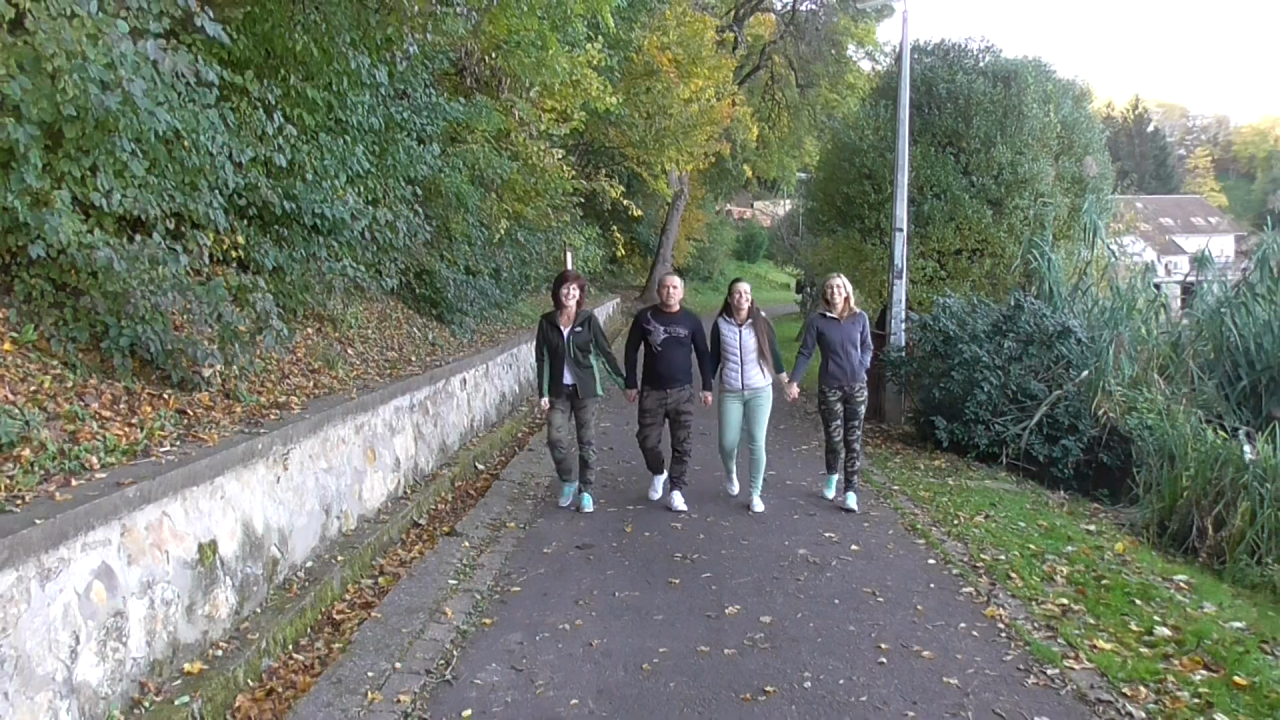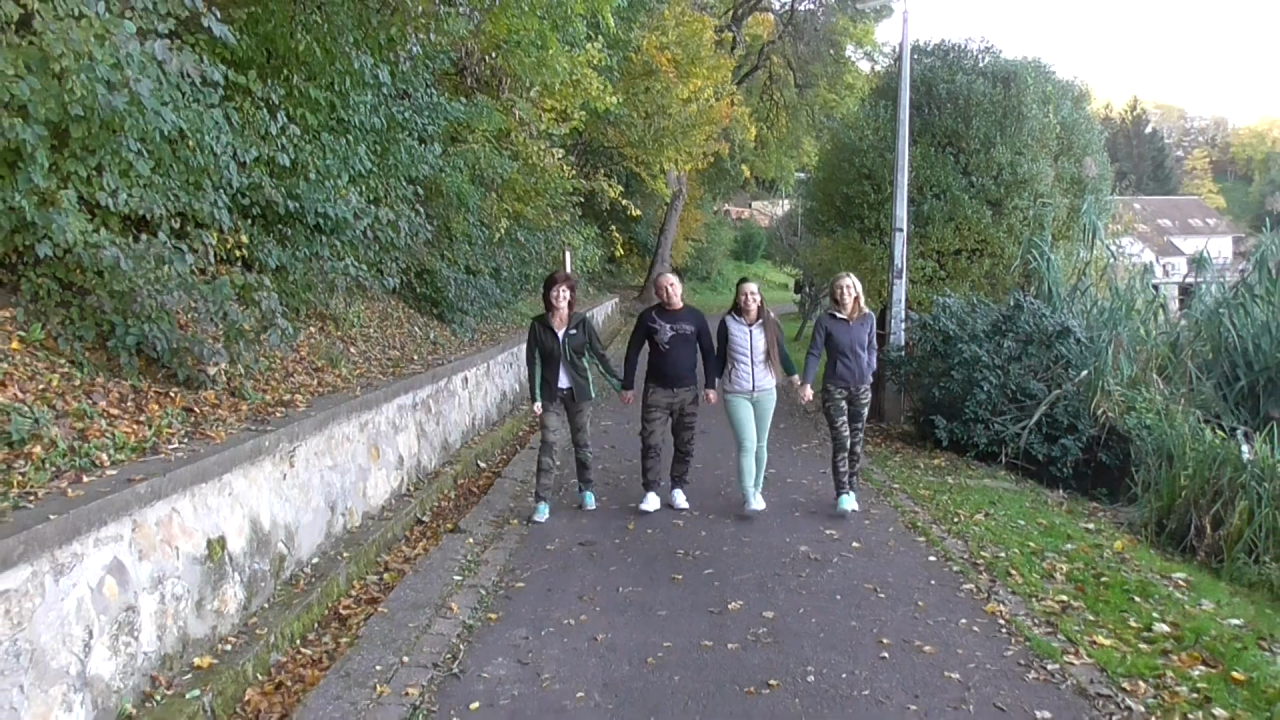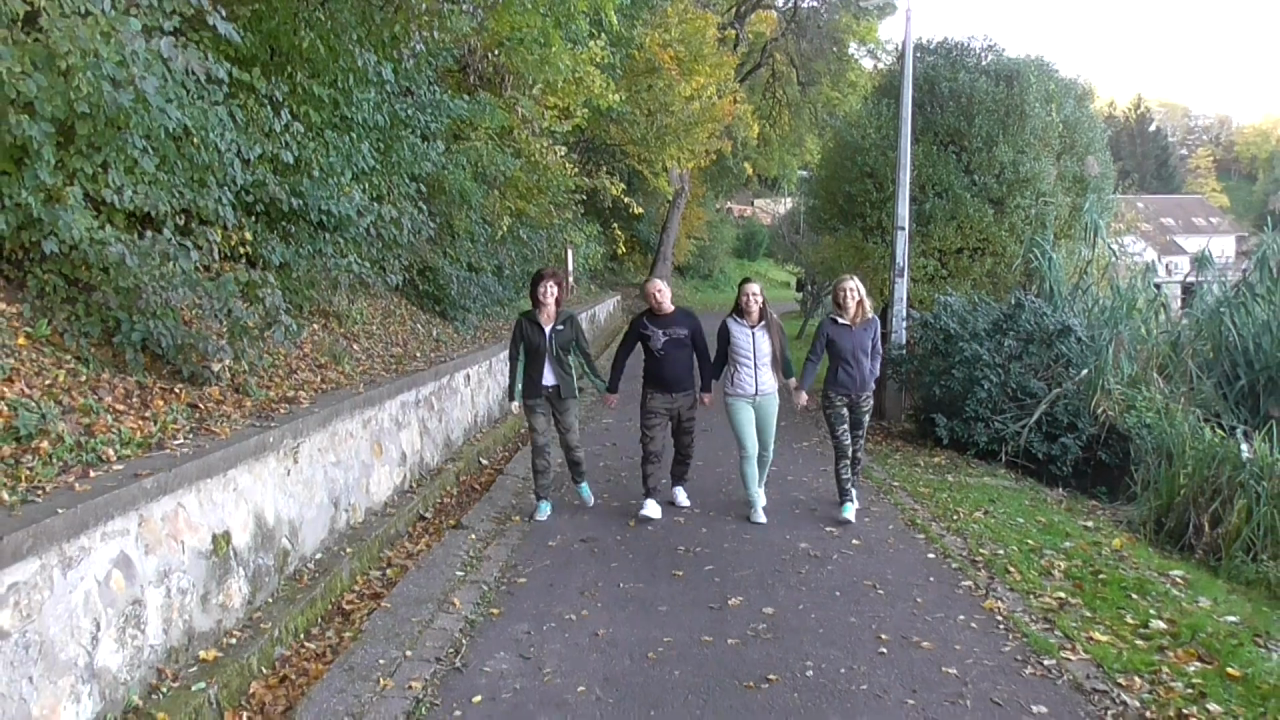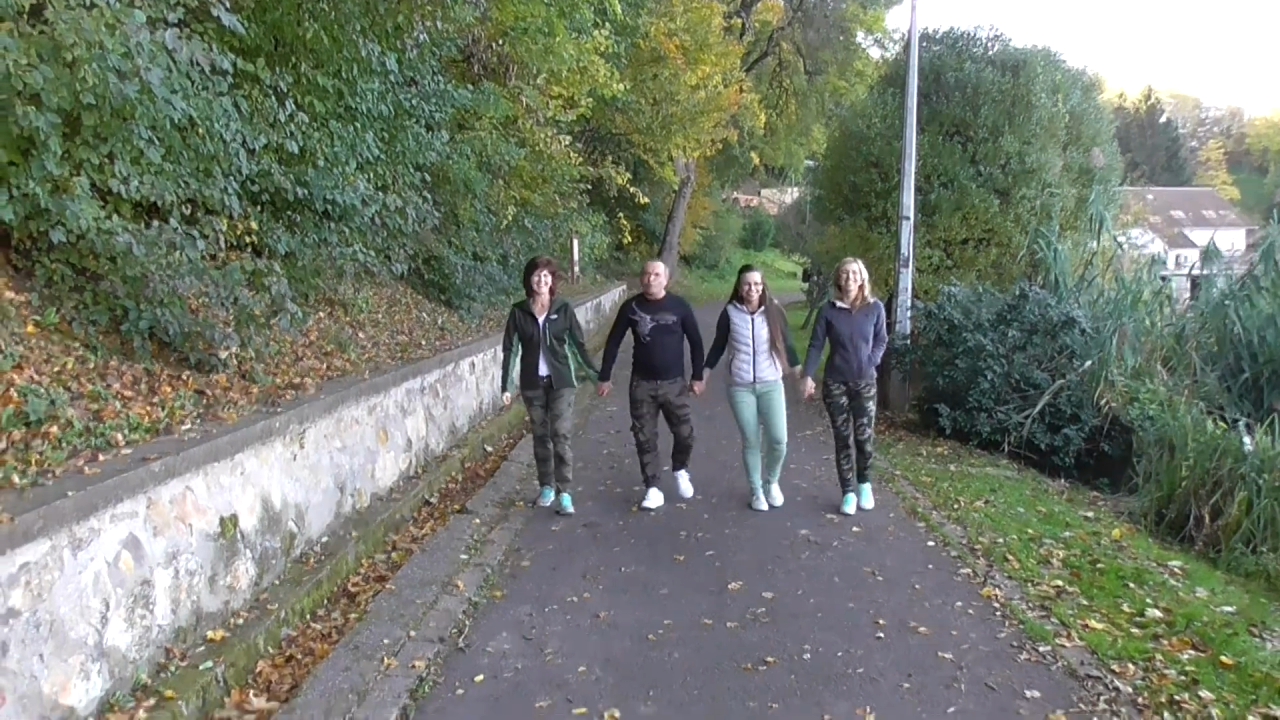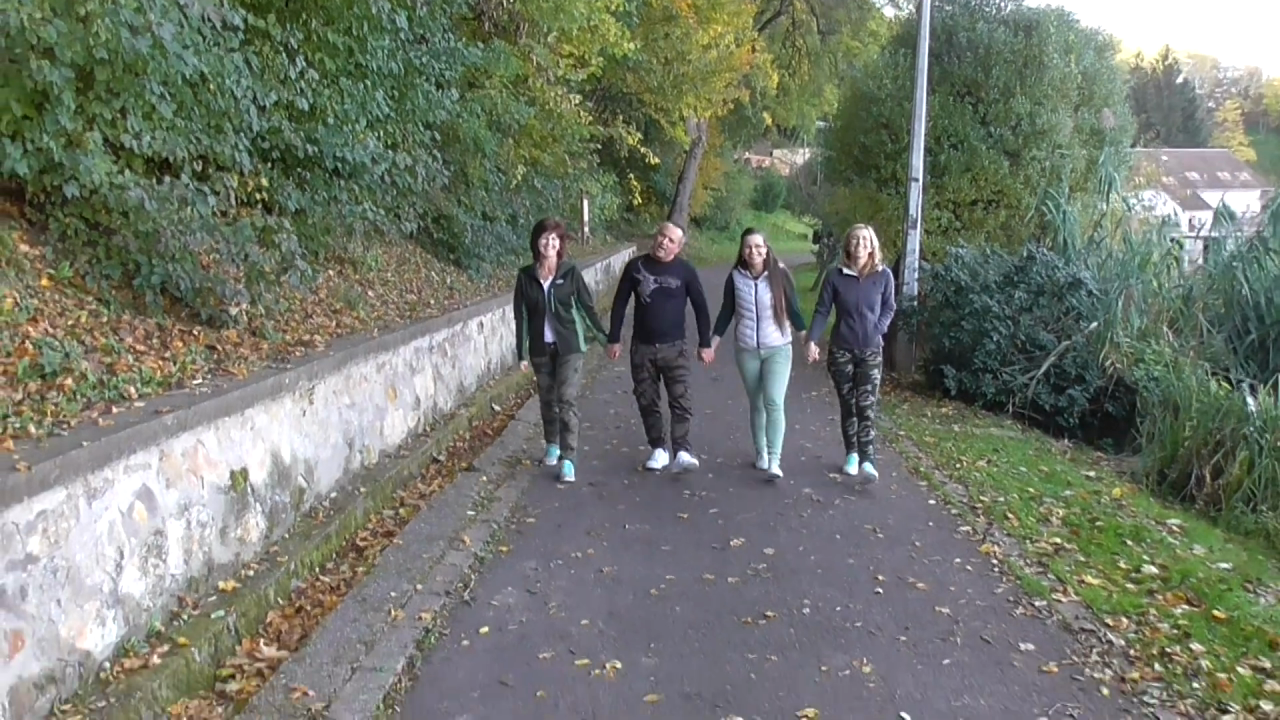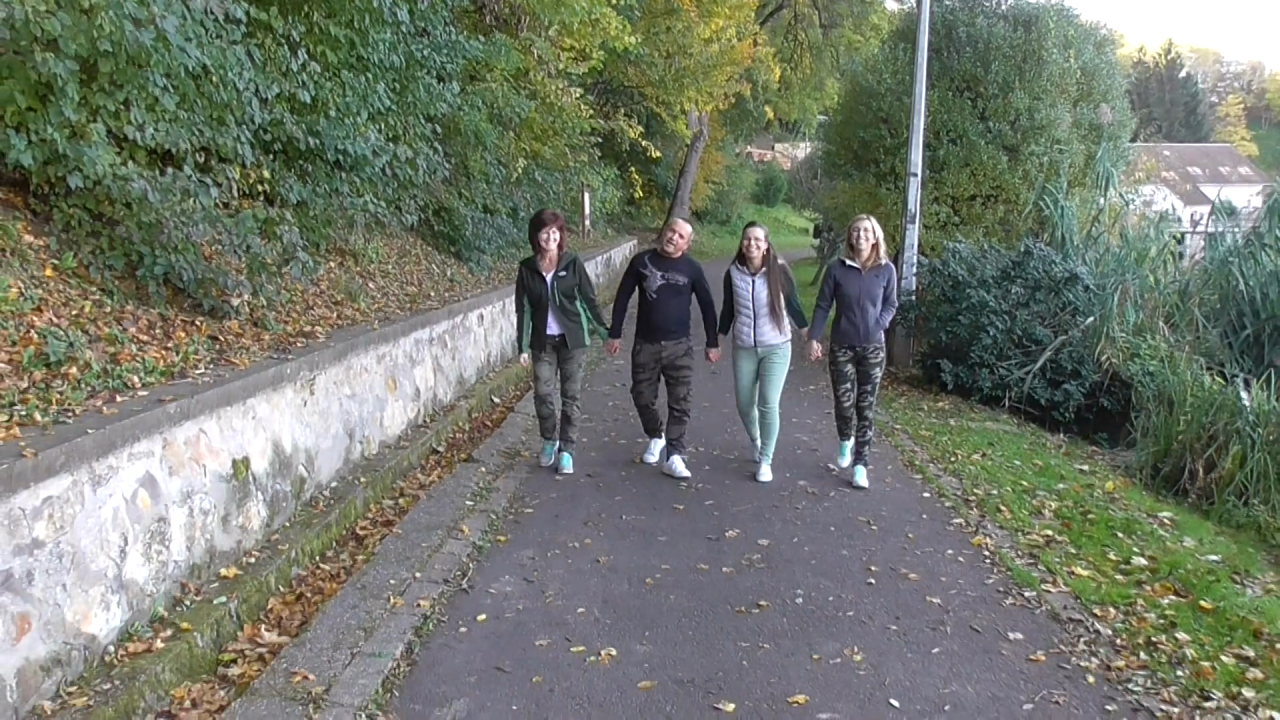
dt=0.3s
person 1, frame 1
left shoulder: (589, 320)
right shoulder: (547, 322)
left elbow: (605, 353)
right elbow: (542, 359)
left wrist: (624, 382)
right wrist: (543, 392)
left hip: (586, 389)
right hip: (558, 390)
left knee: (586, 441)
right knee: (556, 440)
left ankle: (585, 491)
right ankle: (568, 483)
person 1, frame 2
left shoulder: (582, 322)
right shoulder: (538, 325)
left elbow: (598, 355)
right elbow: (533, 362)
left wrist: (619, 384)
right wrist: (535, 397)
left hip: (579, 392)
right hip: (550, 395)
left knee: (582, 443)
right knee: (548, 445)
left ankle: (586, 490)
right ankle: (542, 503)
person 1, frame 3
left shoulder: (569, 320)
right shoulder: (525, 322)
left elbow: (584, 355)
right elbow: (516, 359)
left wrist: (602, 386)
right wrist: (513, 394)
left hip: (564, 391)
right hip: (535, 393)
left knee: (571, 442)
right knee: (540, 446)
left ankle: (581, 482)
right ankle: (543, 500)
person 1, frame 4
left shoulder: (564, 308)
right shoulder: (519, 312)
left elbow: (578, 344)
right elbow: (510, 349)
left wrist: (595, 375)
right wrist: (506, 385)
left hip: (562, 381)
right hip: (532, 383)
left knee: (561, 434)
right knee: (541, 436)
left ankle: (564, 493)
right ankle: (546, 486)
person 1, frame 5
left shoulder: (571, 272)
right shoulder: (526, 276)
left elbow: (587, 307)
right elbow: (521, 316)
left wrist: (604, 339)
right wrist: (522, 353)
left hip: (569, 347)
right hip: (541, 349)
left knee: (567, 401)
right knee: (548, 400)
left ankle: (567, 459)
right ankle: (552, 444)
person 1, frame 6
left shoulder: (573, 263)
right shoulder: (527, 268)
left elbow: (589, 300)
right elbow: (523, 309)
left wrist: (606, 333)
right wrist: (523, 346)
left hip: (573, 340)
right hip: (543, 342)
left knee: (571, 396)
right knee: (543, 394)
left ankle: (566, 451)
right ankle: (549, 440)
person 2, frame 1
left shoulder: (860, 318)
right shoulder: (817, 320)
left elbow: (867, 347)
right elbow: (805, 353)
left wrist: (861, 367)
right wrist: (794, 381)
left hip: (857, 386)
right hip: (830, 387)
left knee: (853, 441)
right knee: (834, 440)
left ankle: (850, 491)
right ankle: (831, 476)
person 2, frame 2
left shoulder: (868, 318)
right shoulder: (825, 320)
right elbow: (814, 353)
left wrist: (869, 368)
right wrist: (806, 383)
left hip: (862, 388)
right hip: (834, 388)
left knee: (855, 443)
right knee: (841, 441)
left ankle: (851, 491)
right ankle: (842, 496)
person 2, frame 3
left shoulder: (872, 322)
right shoulder: (828, 325)
right elbow: (813, 358)
left wrist: (871, 375)
right wrist: (802, 389)
left hip: (863, 394)
right hip: (835, 395)
left knee: (857, 447)
right knee: (842, 449)
left ankle: (851, 488)
right ankle: (847, 502)
person 2, frame 4
left shoulder: (875, 308)
right shoulder: (828, 310)
left elbow: (881, 340)
right elbow: (816, 345)
left wrist: (872, 362)
right wrist: (807, 376)
left hip: (865, 382)
right hip: (835, 382)
left knee: (864, 437)
right knee: (843, 439)
left ankle: (864, 483)
right ankle: (848, 493)
person 2, frame 5
left shoulder: (883, 276)
right shoulder: (835, 276)
left elbow: (889, 309)
right elbow: (822, 311)
left wrist: (878, 330)
right wrist: (812, 340)
left hip: (871, 351)
right hip: (840, 349)
left knee: (867, 406)
right knee: (848, 405)
left ankle: (867, 462)
right ankle: (852, 453)
person 2, frame 6
left shoulder: (886, 269)
right shoulder: (836, 268)
left elbow: (891, 304)
right elbow: (823, 305)
left wrist: (879, 325)
right wrist: (814, 338)
left hip: (873, 347)
right hip: (841, 346)
left knee: (865, 407)
right knee: (844, 404)
left ankle: (860, 465)
right ankle: (846, 441)
person 3, frame 1
left shoulder: (691, 320)
right shoulder: (644, 317)
left elbow: (703, 354)
right elbow: (631, 351)
left wrist: (707, 387)
right wrist: (630, 383)
left hip: (682, 392)
right hip: (651, 391)
left knee: (682, 445)
right knee: (647, 441)
left ankle: (676, 491)
right ankle: (659, 472)
person 3, frame 2
left shoulder: (695, 317)
right shoulder: (648, 316)
left elbow: (708, 352)
right elbow: (633, 351)
left wrist: (710, 385)
right wrist: (627, 385)
left hip: (687, 391)
right hip: (656, 390)
left knee: (685, 445)
right knee: (651, 442)
left ankle: (677, 489)
right ankle: (651, 494)
person 3, frame 3
left shoulder: (688, 318)
right shoulder: (641, 322)
left elbow: (702, 354)
right elbow: (622, 355)
left wrist: (705, 388)
right wrist: (612, 389)
left hip: (685, 395)
right hip: (654, 396)
left knee: (685, 446)
right knee: (652, 449)
left ankle: (678, 486)
right ankle: (651, 501)
person 3, frame 4
left shoulder: (679, 306)
right shoulder: (631, 307)
left elbow: (695, 341)
right elbow: (613, 342)
left wrist: (697, 376)
right wrist: (604, 377)
left hip: (674, 383)
right hip: (642, 384)
left knee: (685, 434)
right knee: (645, 438)
left ankle: (680, 470)
right ankle: (653, 489)
person 3, frame 5
left shoulder: (685, 271)
right shoulder: (635, 267)
left elbow: (700, 307)
right elbow: (620, 303)
left wrist: (704, 344)
right wrist: (614, 339)
left hip: (674, 347)
right hip: (642, 347)
left knee: (681, 401)
right knee: (647, 402)
left ankle: (681, 454)
right ankle: (658, 449)
person 3, frame 6
left shoulder: (692, 268)
right shoulder: (641, 261)
left elbow: (707, 306)
right elbow: (623, 297)
left wrist: (712, 343)
right wrist: (615, 334)
left hip: (679, 346)
right hip: (645, 344)
left knee: (680, 403)
right knee: (643, 399)
left ankle: (674, 458)
right ankle: (656, 438)
person 4, frame 1
left shoulder: (761, 322)
right shoulder: (720, 324)
left elbow: (773, 353)
right elbow: (714, 357)
left wrist: (787, 383)
left hip: (760, 391)
right hip: (730, 393)
left knee: (757, 443)
right knee: (727, 443)
left ankle: (755, 494)
right ankle: (731, 475)
person 4, frame 2
left shoulder: (770, 323)
right shoulder: (728, 323)
left elbow: (782, 355)
right elbow: (720, 356)
left wrist: (799, 384)
left hip: (765, 393)
right hip: (736, 394)
left knee: (759, 444)
right knee: (747, 444)
left ankle: (757, 491)
right ankle: (748, 499)
person 4, frame 3
left shoulder: (773, 325)
right shoulder: (729, 325)
left elbow: (783, 358)
right elbow: (720, 358)
left wrist: (796, 388)
left hip: (768, 397)
right hip: (737, 398)
left knee: (765, 450)
right knee: (749, 450)
left ankle: (759, 486)
right ankle: (755, 506)
person 4, frame 4
left shoulder: (774, 311)
right shoulder: (729, 313)
left elbow: (787, 344)
right elbow: (718, 346)
left wrist: (800, 375)
right wrist: (703, 376)
left hip: (771, 385)
right hip: (740, 387)
left knee: (779, 438)
right knee: (751, 441)
left ankle: (772, 481)
right ankle: (757, 492)
person 4, frame 5
left shoulder: (780, 274)
right shoulder: (735, 277)
left elbow: (793, 308)
right elbow: (726, 312)
right wrist: (712, 344)
left hip: (778, 349)
right hip: (746, 351)
left knee: (774, 403)
right knee: (757, 404)
left ankle: (774, 462)
right ankle: (761, 453)
person 4, frame 6
left shoulder: (780, 270)
right shoulder: (733, 273)
left elbow: (793, 305)
right elbow: (728, 310)
left hip: (776, 348)
right hip: (744, 349)
left knee: (769, 405)
right knee: (745, 404)
left ankle: (765, 462)
right ankle: (755, 440)
